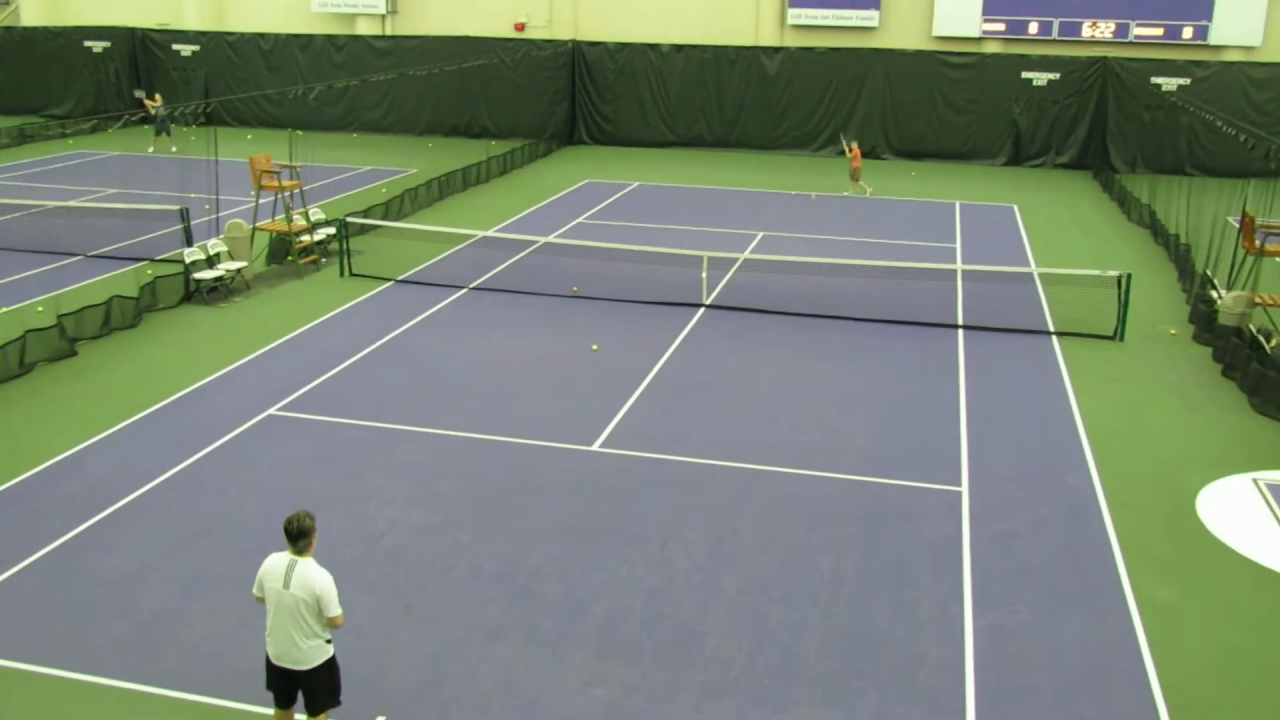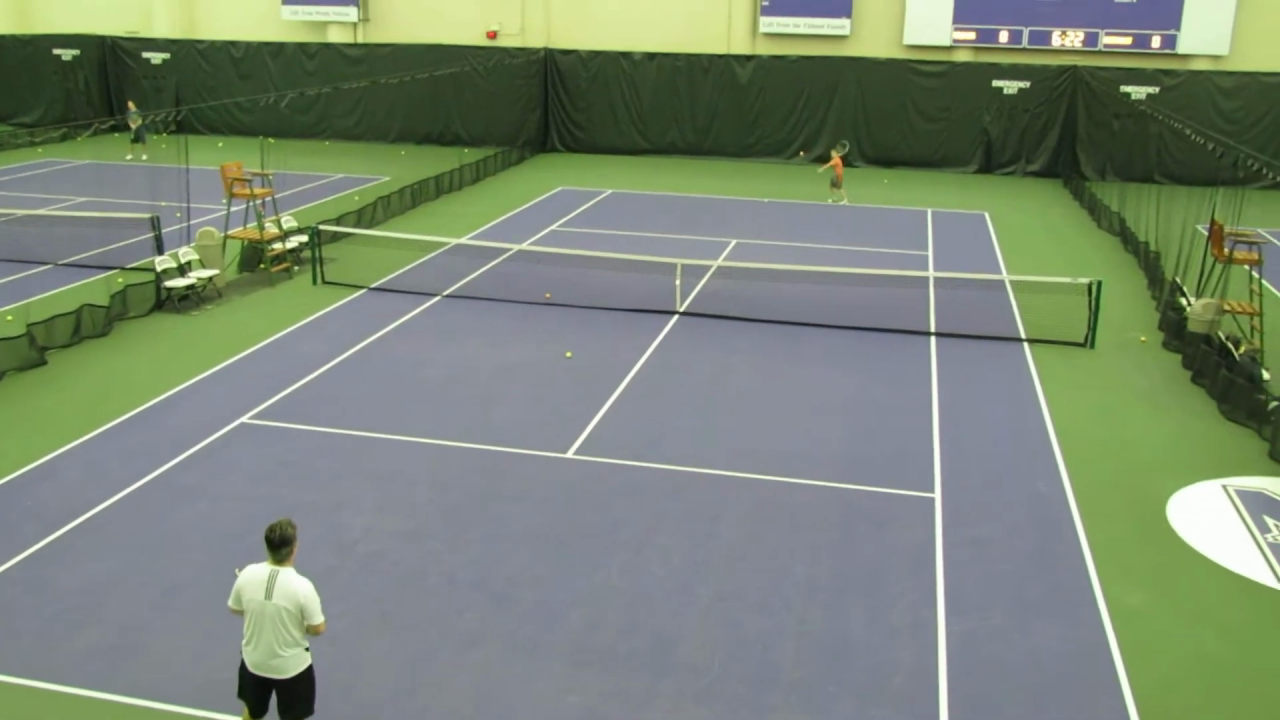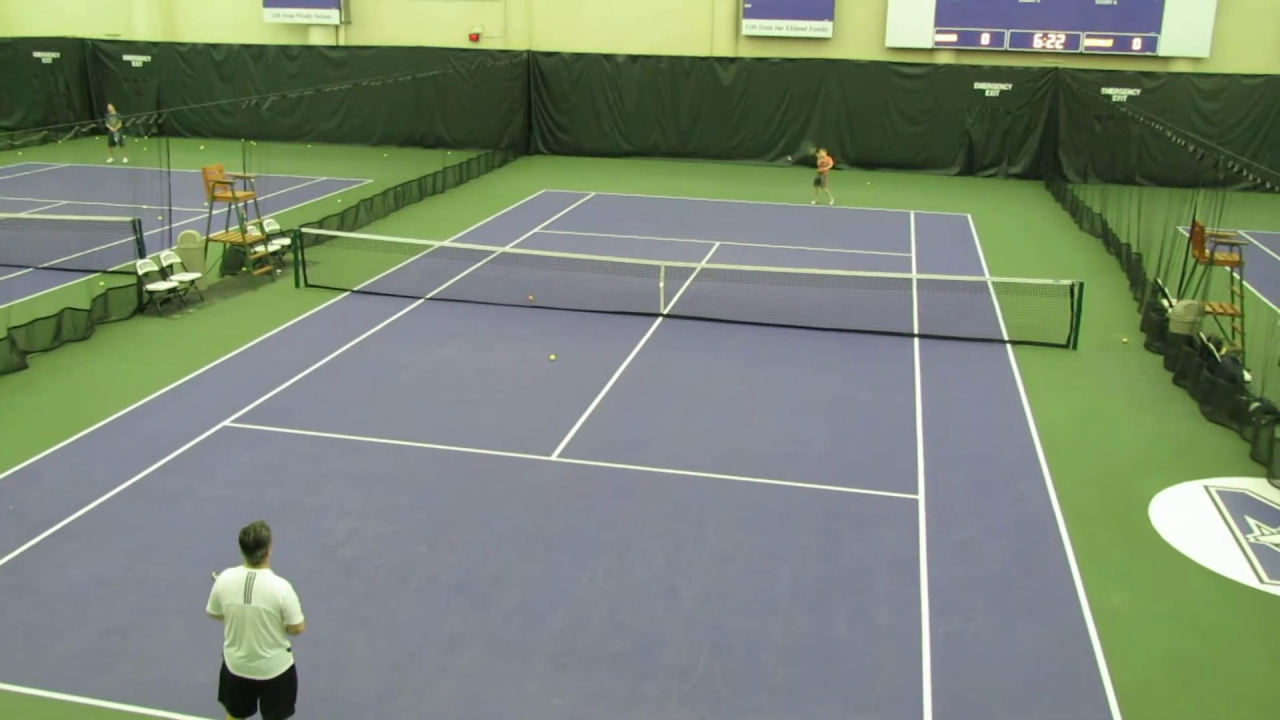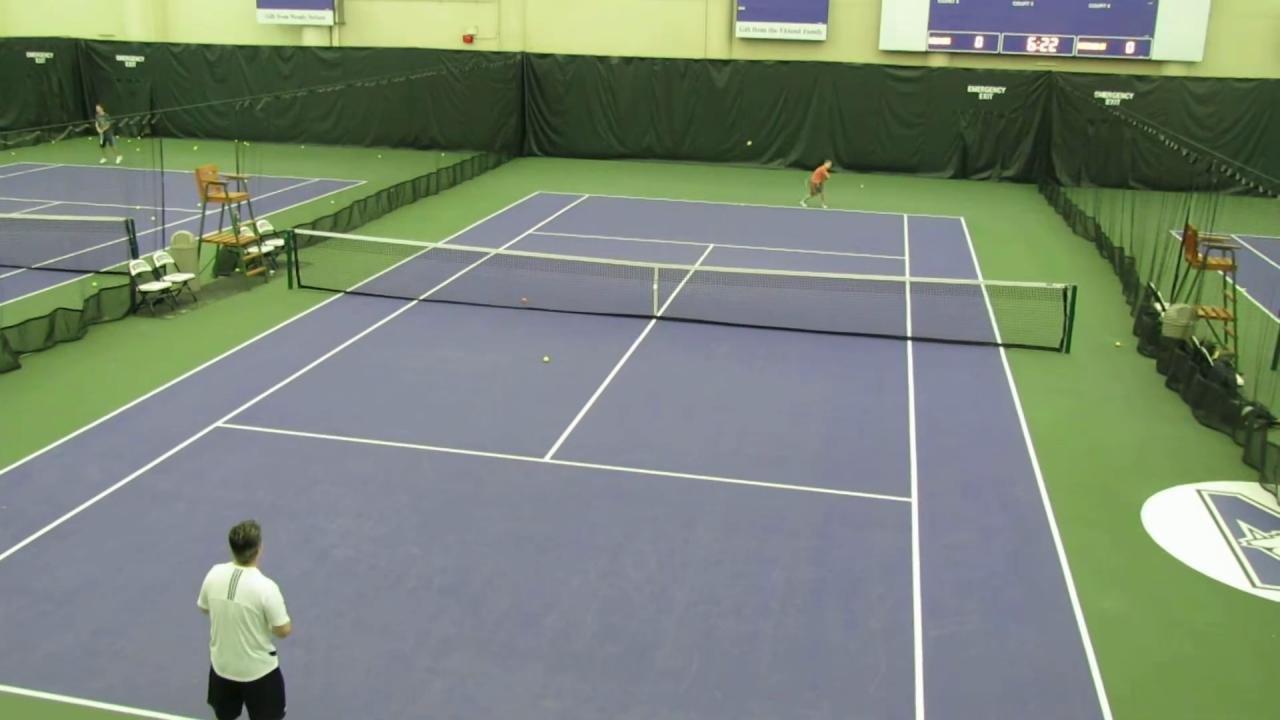
dt=0.4s
person 1, frame 1
left shoulder: (270, 563)
right shoulder: (320, 577)
left elbow: (259, 597)
right elbow: (336, 621)
right wrist: (320, 613)
left hip: (277, 653)
right hip: (313, 658)
person 1, frame 2
left shoulder: (247, 575)
right shoulder: (302, 587)
left elbow: (235, 609)
right elbow: (317, 629)
left hip: (254, 661)
right hip: (291, 667)
person 1, frame 3
left shoulder: (225, 579)
right shoulder: (280, 588)
left elbow: (214, 614)
right elbow: (297, 628)
left hip: (236, 664)
right hip: (274, 668)
person 1, frame 4
left shoulder: (214, 575)
right shoulder: (265, 588)
left elbow: (205, 608)
right elbow: (283, 630)
left hip: (221, 665)
right hip: (258, 670)
